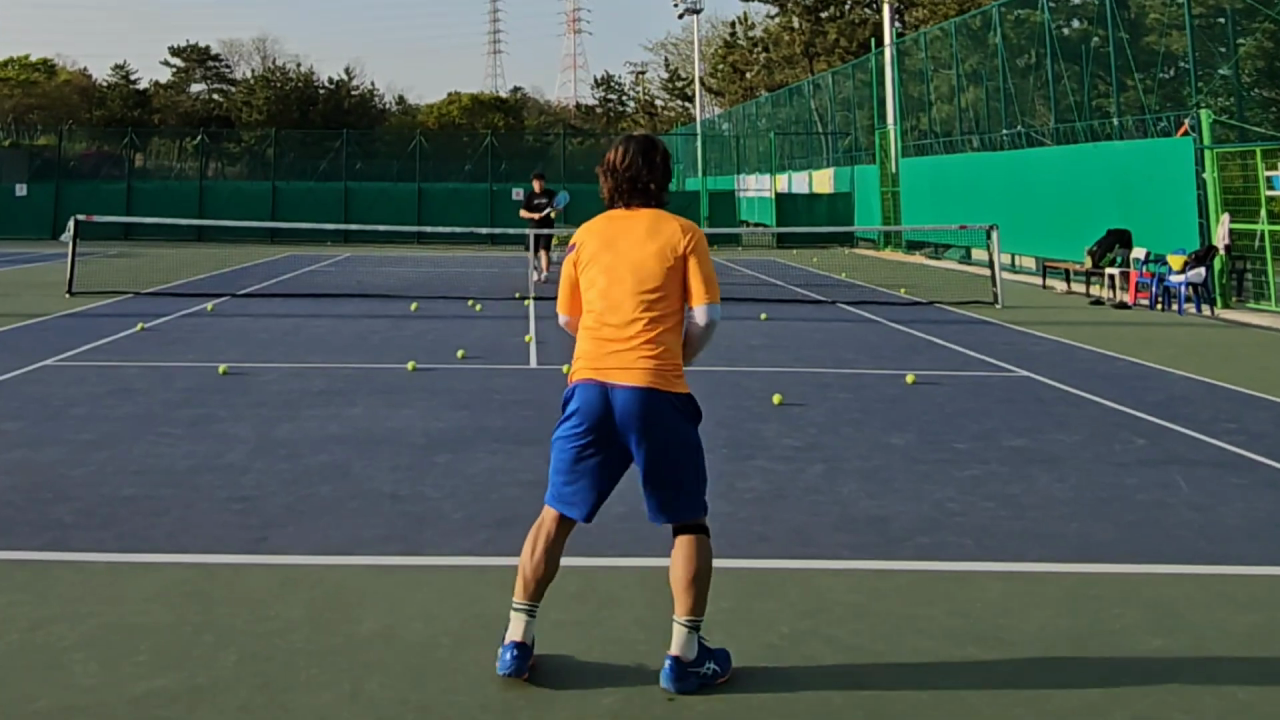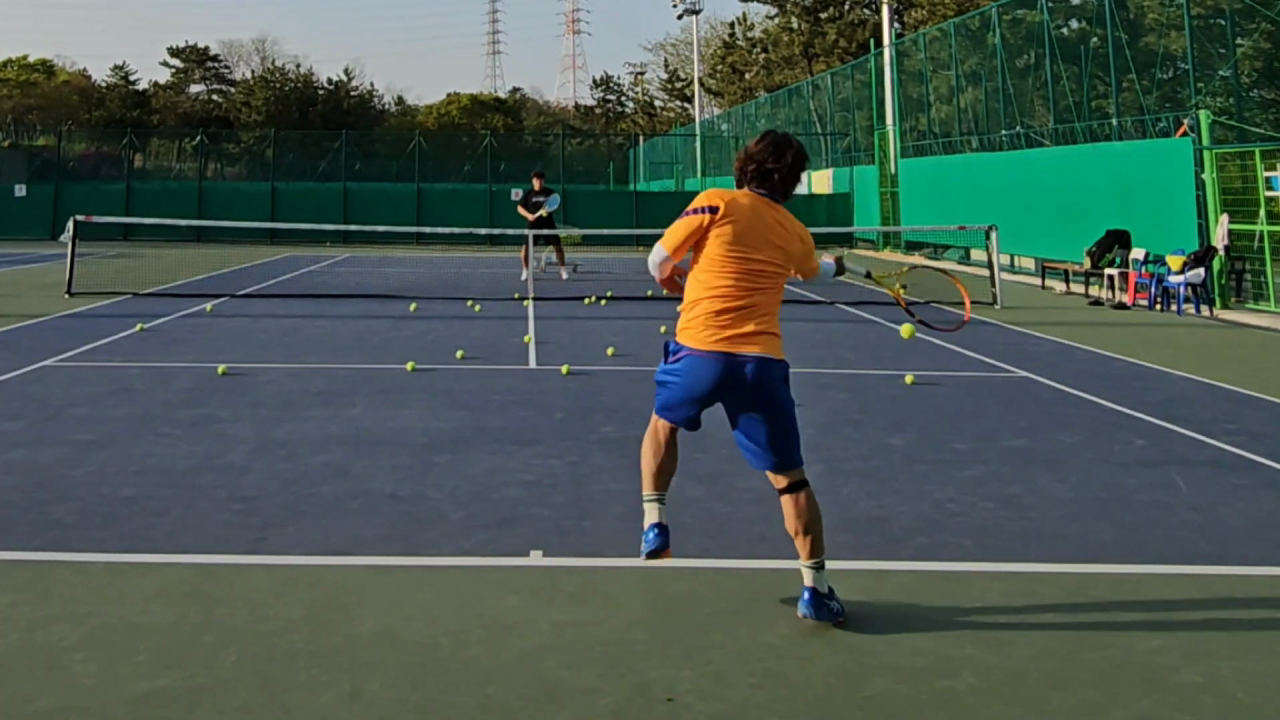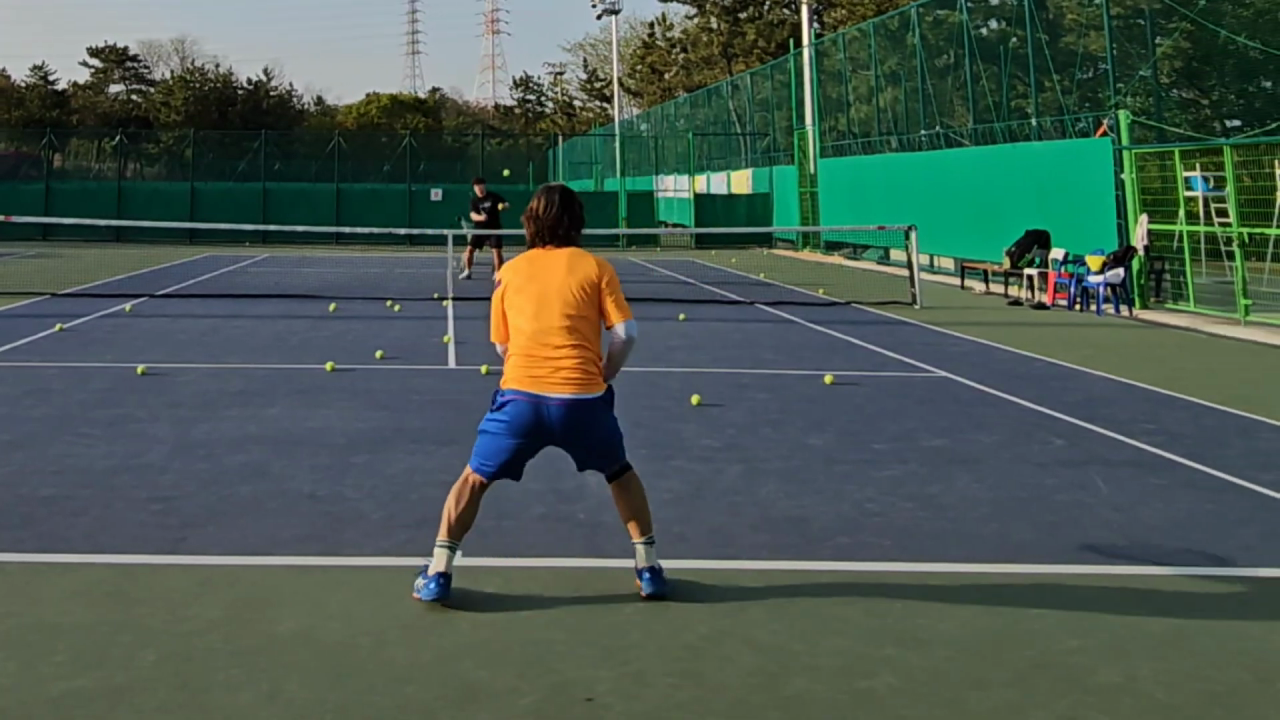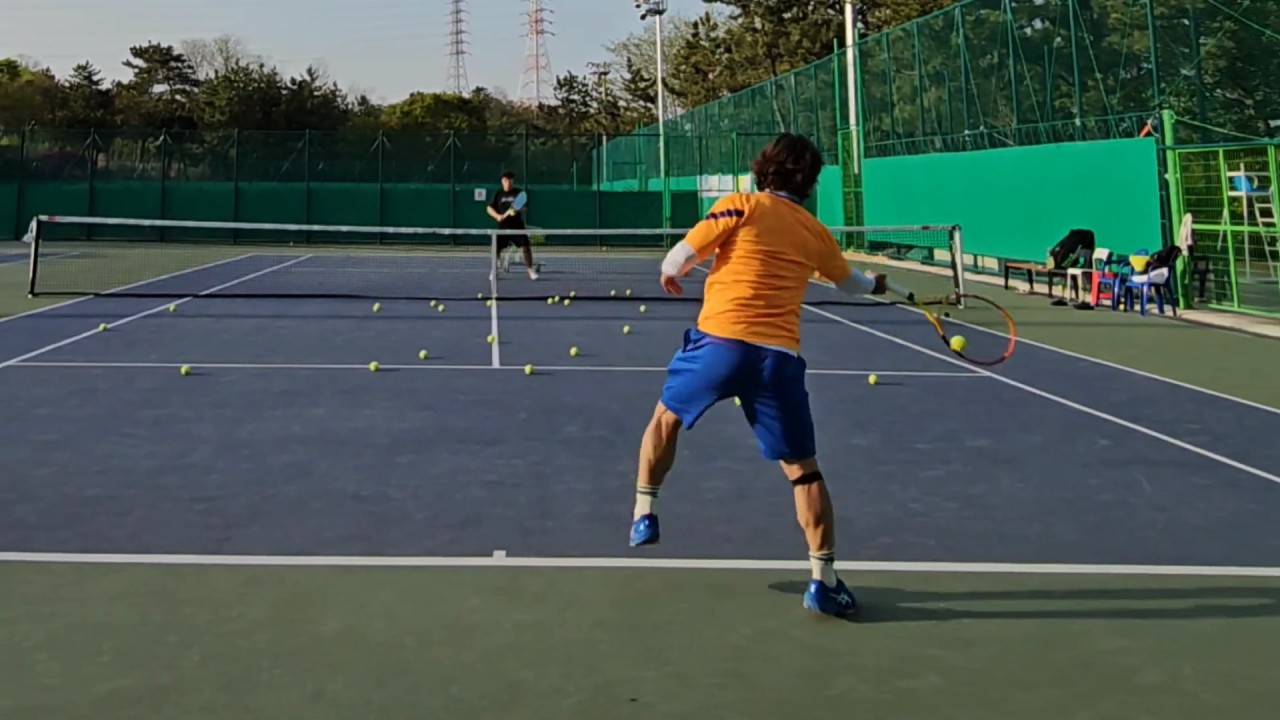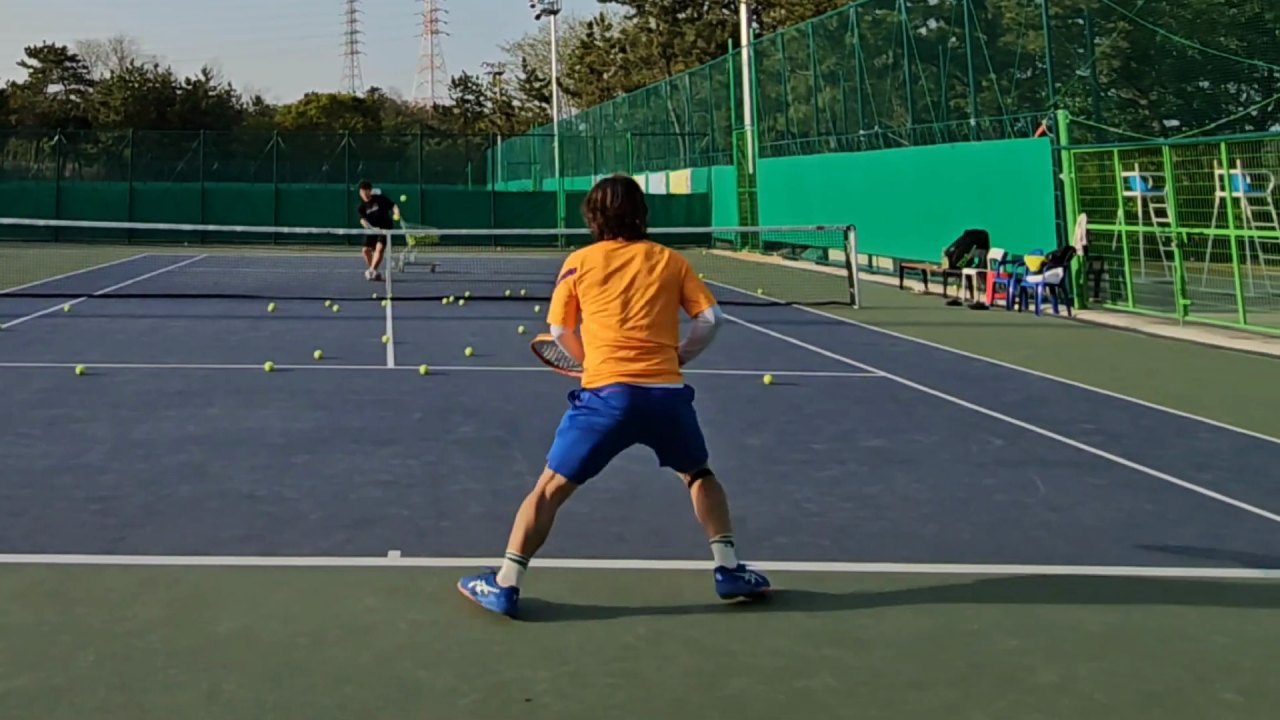
dt=1s
person 1, frame 1
left shoulder: (586, 235)
right shoulder: (684, 233)
left elbow: (568, 318)
right elbow: (705, 317)
left hip: (590, 386)
right hip: (656, 394)
left knee: (556, 516)
right knee: (690, 525)
left ankle: (516, 641)
right ankle: (684, 654)
person 1, frame 2
left shoulder: (715, 202)
right shoulder: (793, 232)
left elbow: (661, 259)
right elbow: (812, 271)
left wrist: (668, 274)
right wrist: (832, 266)
left hip: (697, 352)
right hip: (759, 363)
left knee: (662, 422)
right knee: (790, 480)
left ankle: (654, 524)
right ankle: (816, 589)
person 1, frame 3
left shoulder: (509, 272)
right shoulder: (596, 267)
left elbow: (502, 348)
right elbow: (625, 334)
right wrist: (604, 373)
left hip: (522, 396)
right hip: (582, 399)
left knee: (474, 479)
right knee: (619, 471)
left ankle: (438, 572)
right ankle: (648, 568)
person 1, frame 4
left shoulder: (740, 206)
right shoulder: (815, 233)
left elbow: (681, 254)
right elbow: (845, 282)
left wrist: (670, 274)
right wrist: (873, 283)
left hip: (716, 343)
right hip: (774, 357)
left knee: (665, 420)
right knee: (803, 470)
left ankle: (644, 515)
right ankle: (823, 581)
person 1, frame 5
left shoulder: (579, 262)
right shoulder: (670, 260)
left elbow: (559, 331)
right elbow: (711, 319)
left hip: (607, 394)
right hip: (665, 393)
left knee: (551, 487)
right knee: (699, 473)
left ankle: (505, 583)
right ankle: (727, 569)
